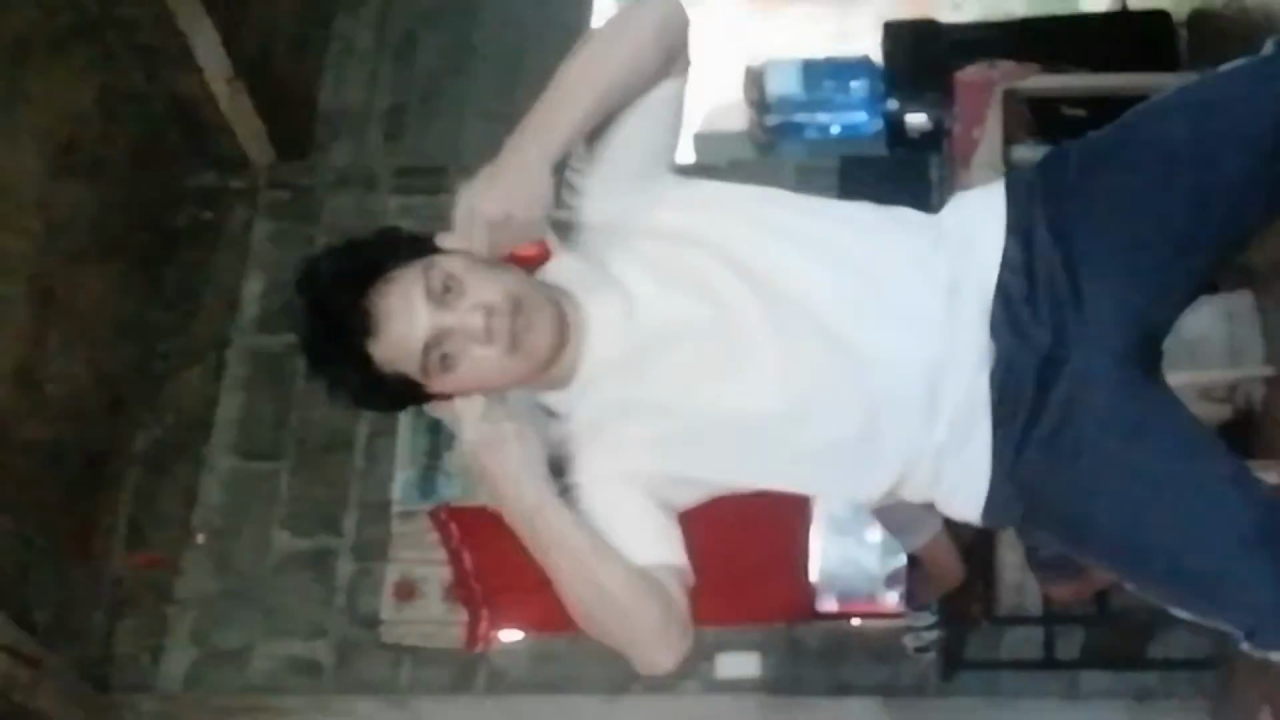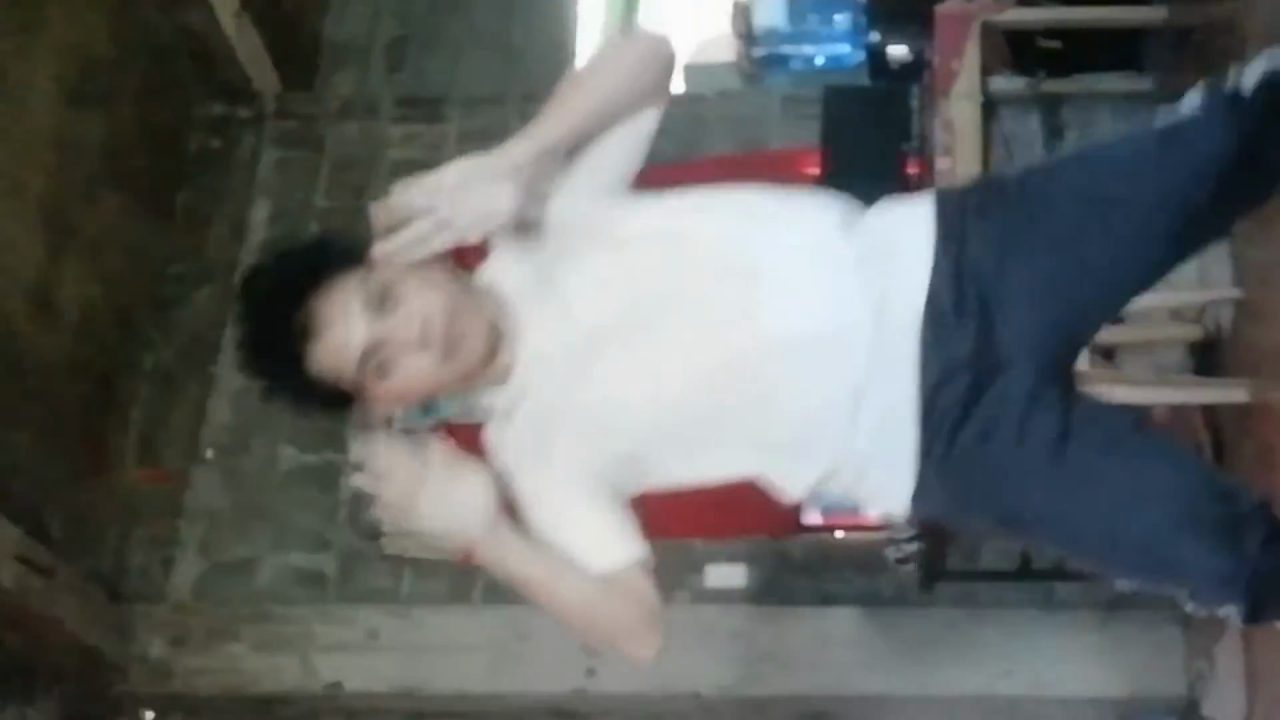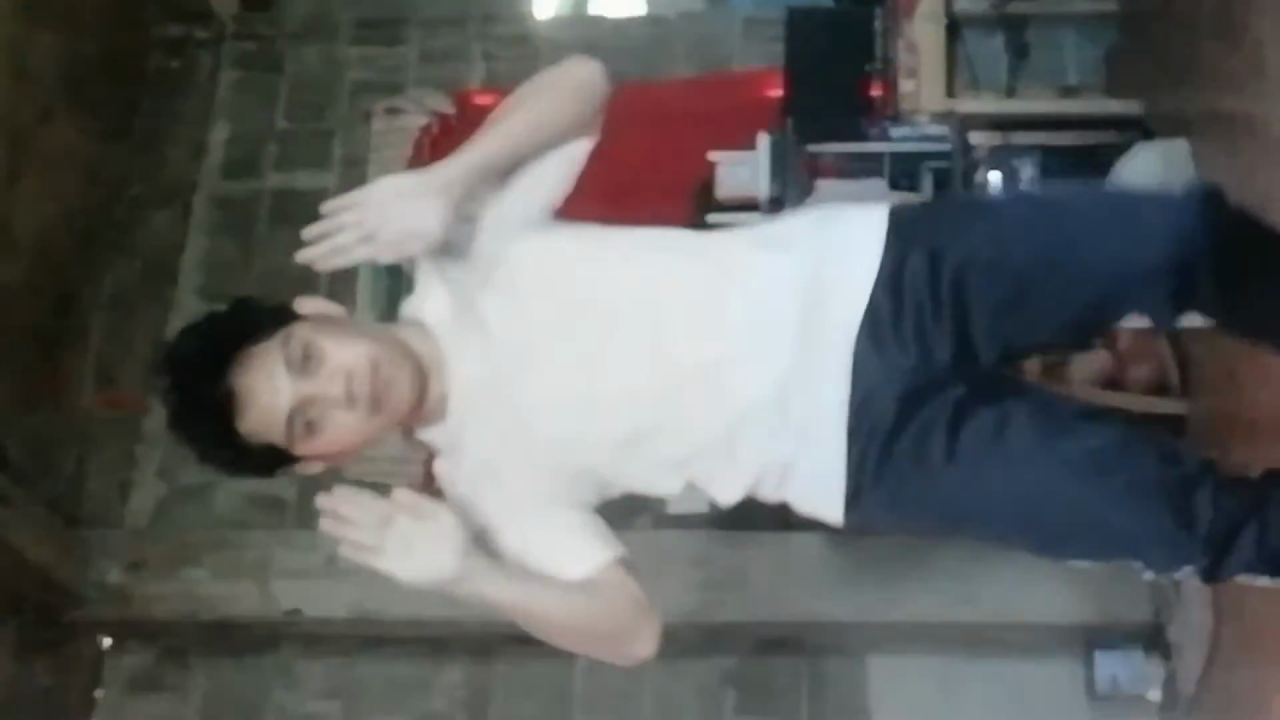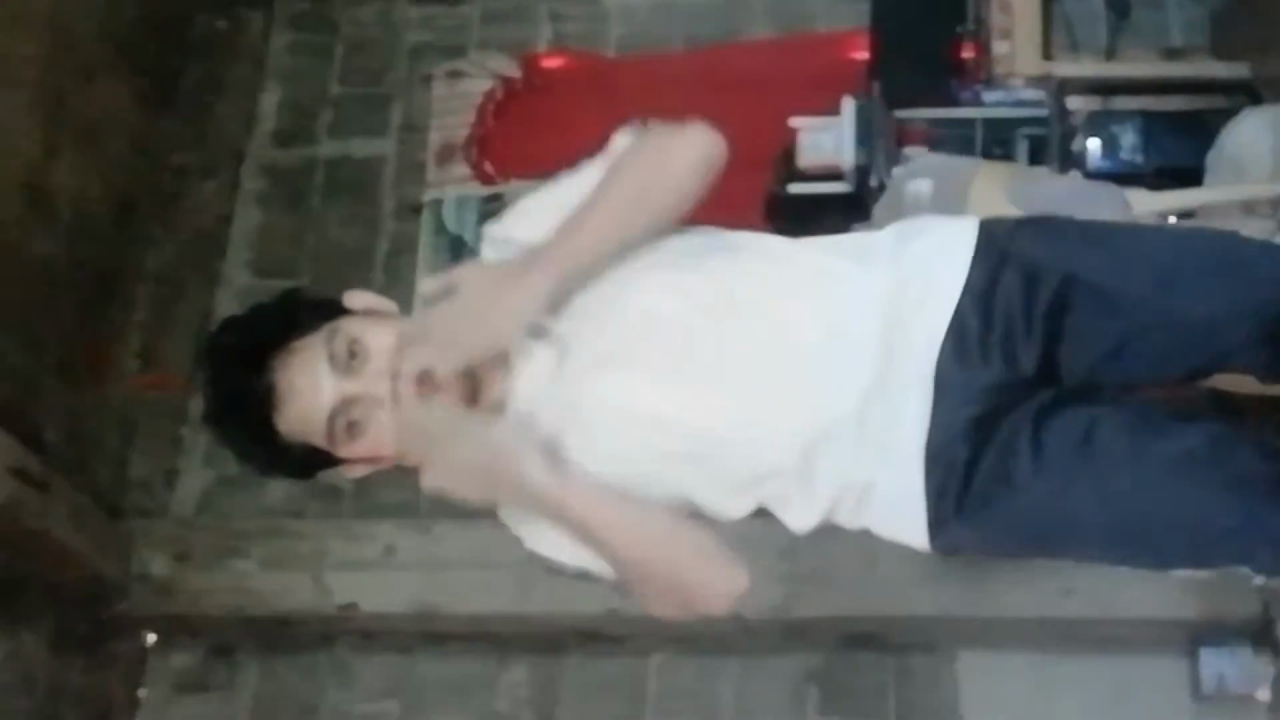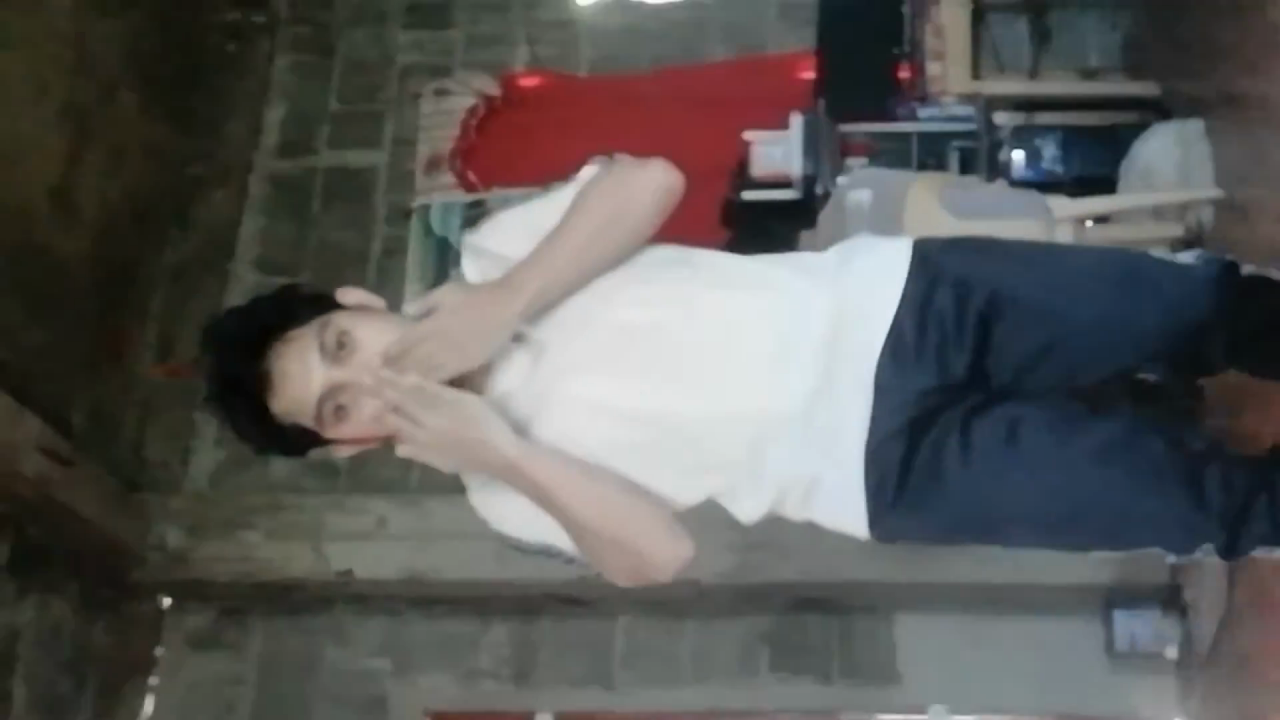
dt=0.2s
person 1, frame 1
left shoulder: (606, 217)
right shoulder: (609, 448)
right elbow: (659, 638)
left wrist: (522, 157)
right wrist: (521, 495)
right hip: (1006, 435)
person 1, frame 2
left shoulder: (536, 227)
right shoulder: (537, 444)
left elbow: (645, 57)
right elbow: (632, 621)
left wrist: (515, 165)
right wrist: (488, 537)
left hip: (940, 253)
right hip: (929, 432)
person 1, frame 3
left shoulder: (458, 258)
right shoulder: (487, 475)
left elbow: (580, 85)
right elbow: (628, 625)
left wrist: (443, 180)
right wrist: (466, 572)
left hip: (863, 269)
right hip: (870, 444)
left knee: (1183, 240)
right knee: (1185, 513)
person 1, frame 4
left shoulder: (518, 245)
right shoulder: (543, 501)
left elbow: (692, 148)
right elbow: (713, 579)
left wrist: (529, 286)
right wrist: (537, 481)
left hip: (945, 282)
right hip: (950, 468)
person 1, frame 5
left shoulder: (497, 254)
right shoulder: (504, 485)
left elbow: (648, 182)
right elbow: (653, 546)
left wrist: (512, 304)
right wrist: (501, 448)
left hip: (900, 301)
right hip: (890, 472)
